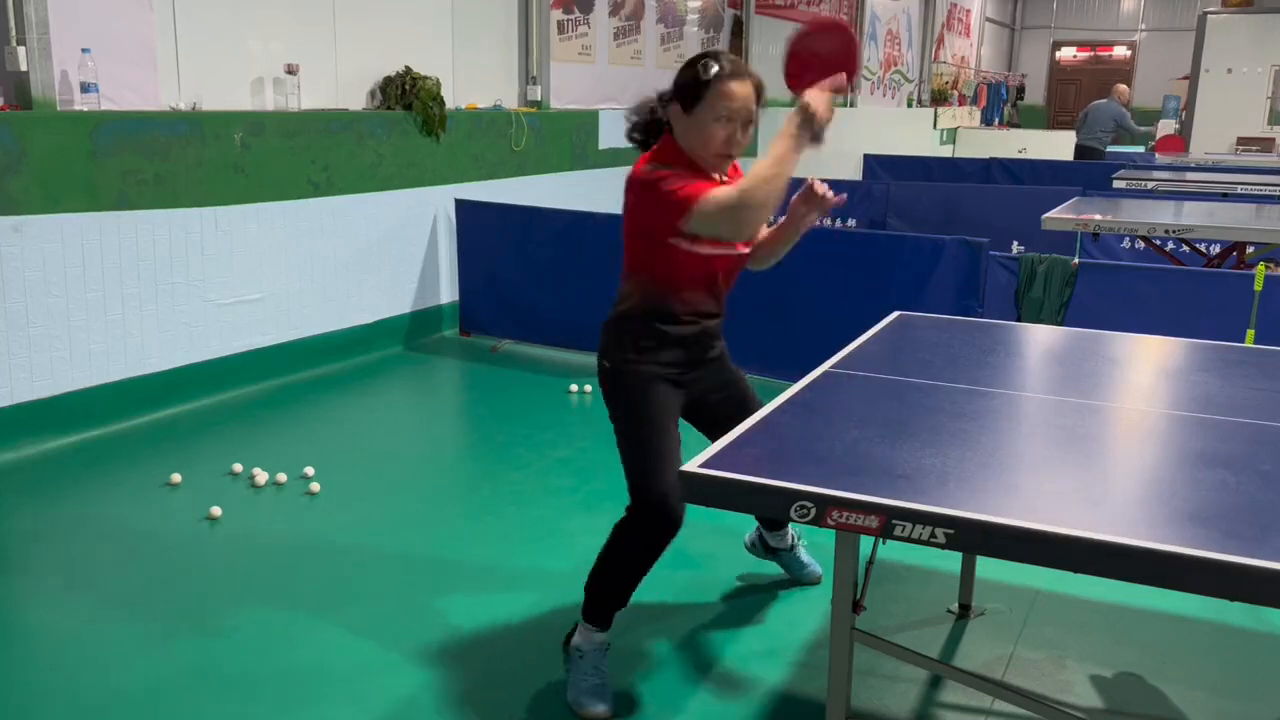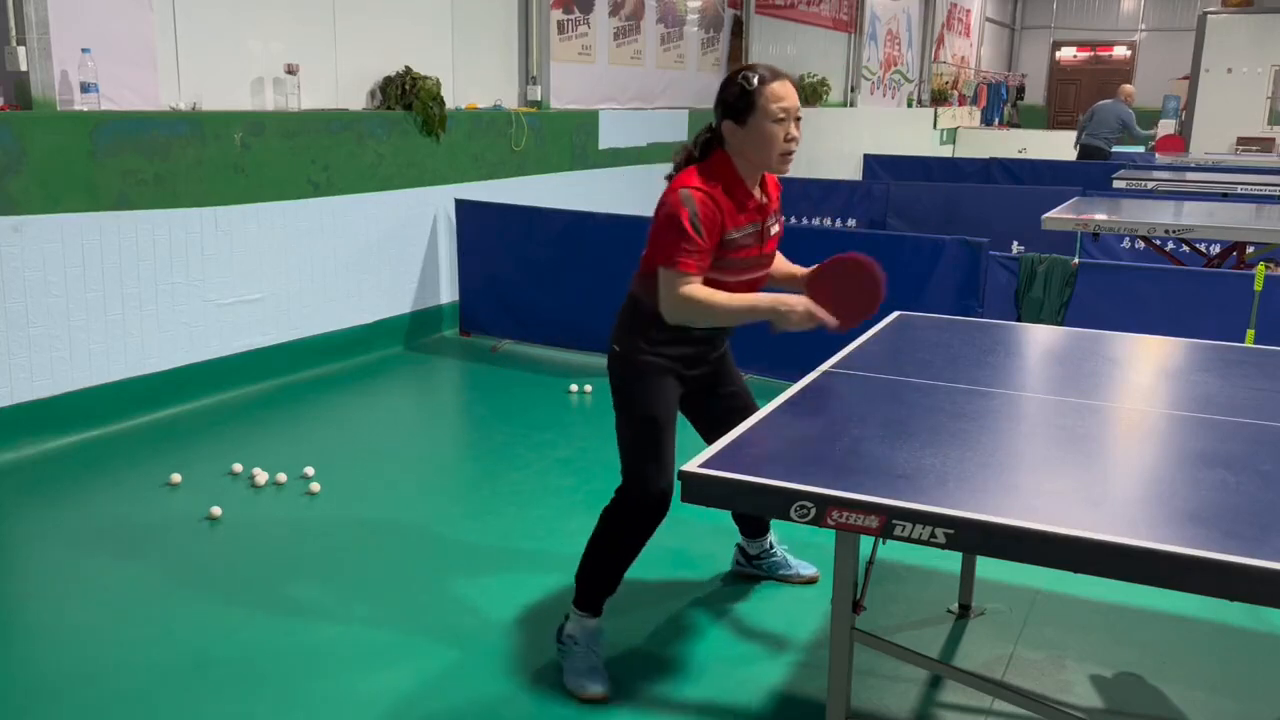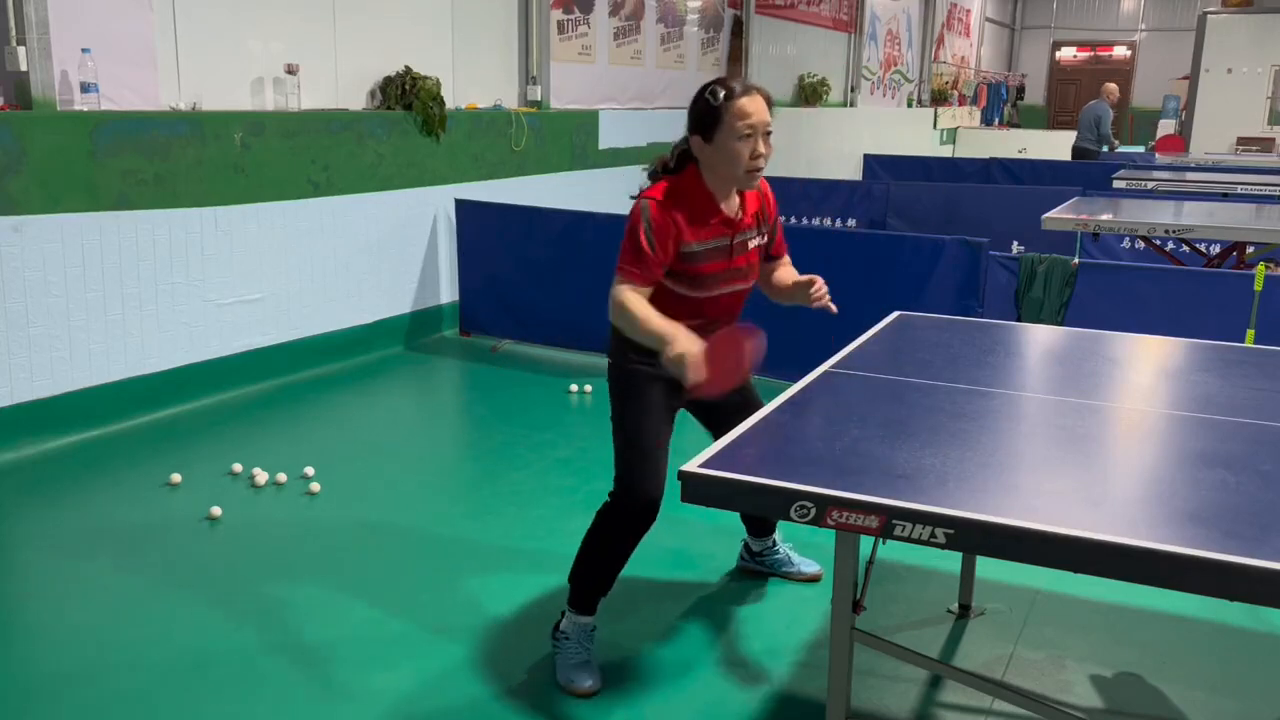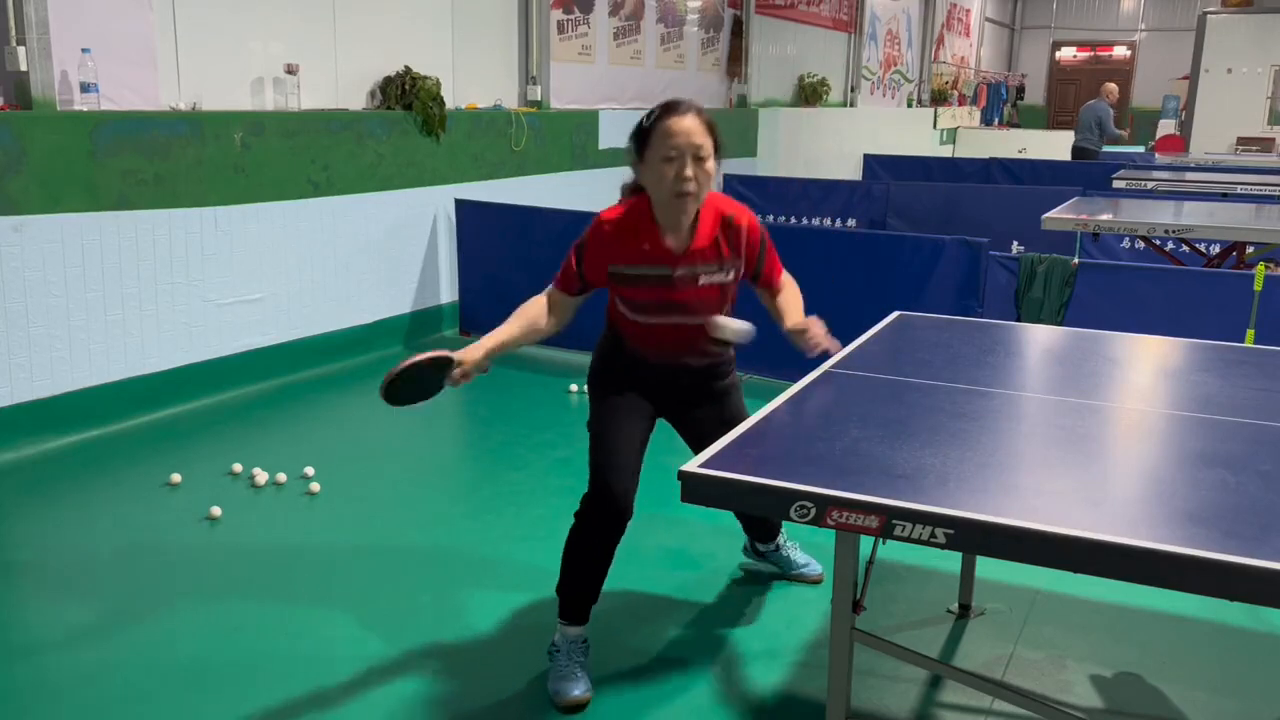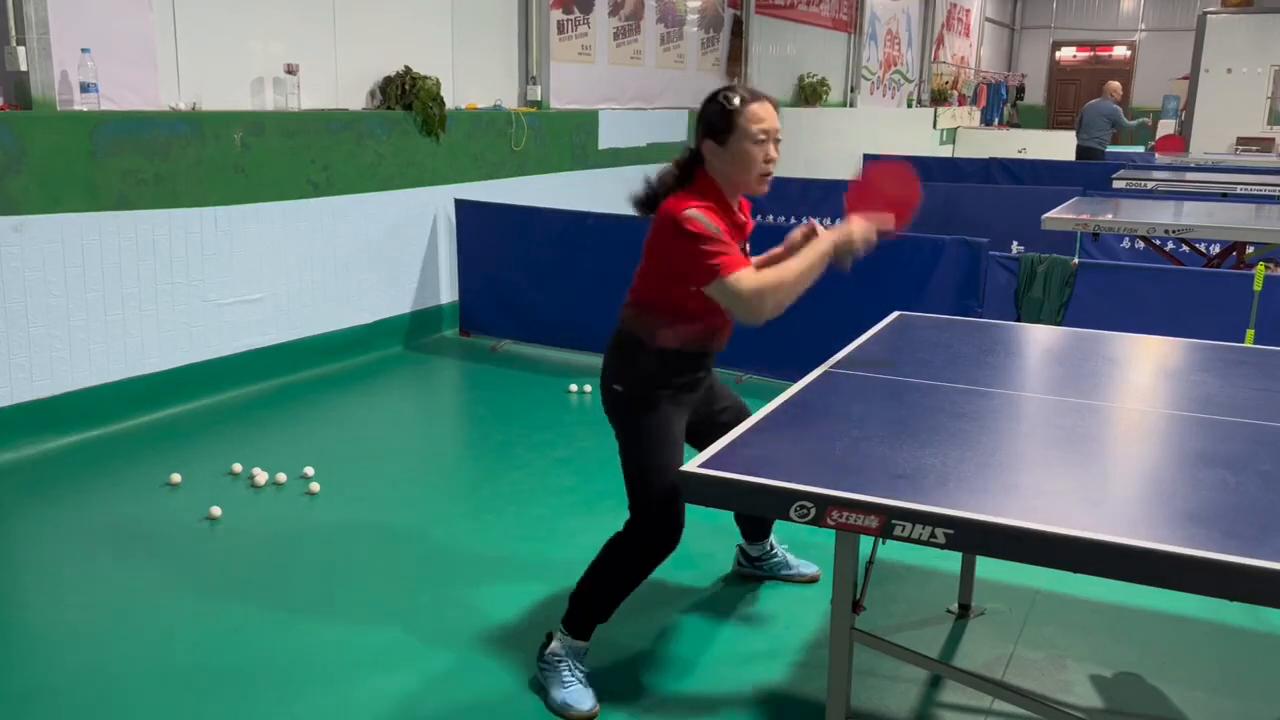
dt=0.4s
person 1, frame 1
left shoulder: (732, 173)
right shoulder: (656, 177)
left elbow: (757, 254)
right elbow: (736, 213)
left wrist: (802, 216)
right wrist: (798, 132)
left hip: (704, 351)
right hip: (643, 359)
right knee: (660, 507)
left ankle: (775, 539)
right ankle: (587, 644)
person 1, frame 2
left shoulder: (767, 186)
right shoulder: (694, 196)
right elbow: (677, 303)
left wrist: (805, 278)
right wrist: (771, 305)
left hip: (708, 350)
right hip: (651, 352)
right knee: (647, 493)
left ankle: (756, 549)
right ankle: (580, 629)
person 1, frame 3
left shoulder: (759, 197)
right shoulder: (661, 208)
left elbow: (773, 270)
right elbow: (624, 301)
left wrist: (800, 288)
right wrist: (672, 340)
left hip: (716, 355)
right hip: (649, 359)
right knee: (638, 496)
left ankle: (761, 548)
right ankle: (574, 625)
person 1, frame 4
left shoulder: (738, 225)
right shoulder: (609, 232)
left elbow: (780, 287)
right elbow: (553, 307)
left wrist: (801, 325)
right wrist: (482, 350)
left hip: (705, 378)
right hip: (626, 377)
right knee: (609, 503)
left ankle: (767, 545)
right ankle: (569, 639)
person 1, frame 5
left shoulder: (732, 204)
right shoulder: (690, 219)
left elbow: (744, 279)
right elbow: (755, 303)
left wrist: (797, 245)
right wrist: (837, 245)
left hip: (692, 375)
right hip: (645, 381)
right knee: (658, 524)
left ankle: (757, 551)
right ankle: (563, 649)
